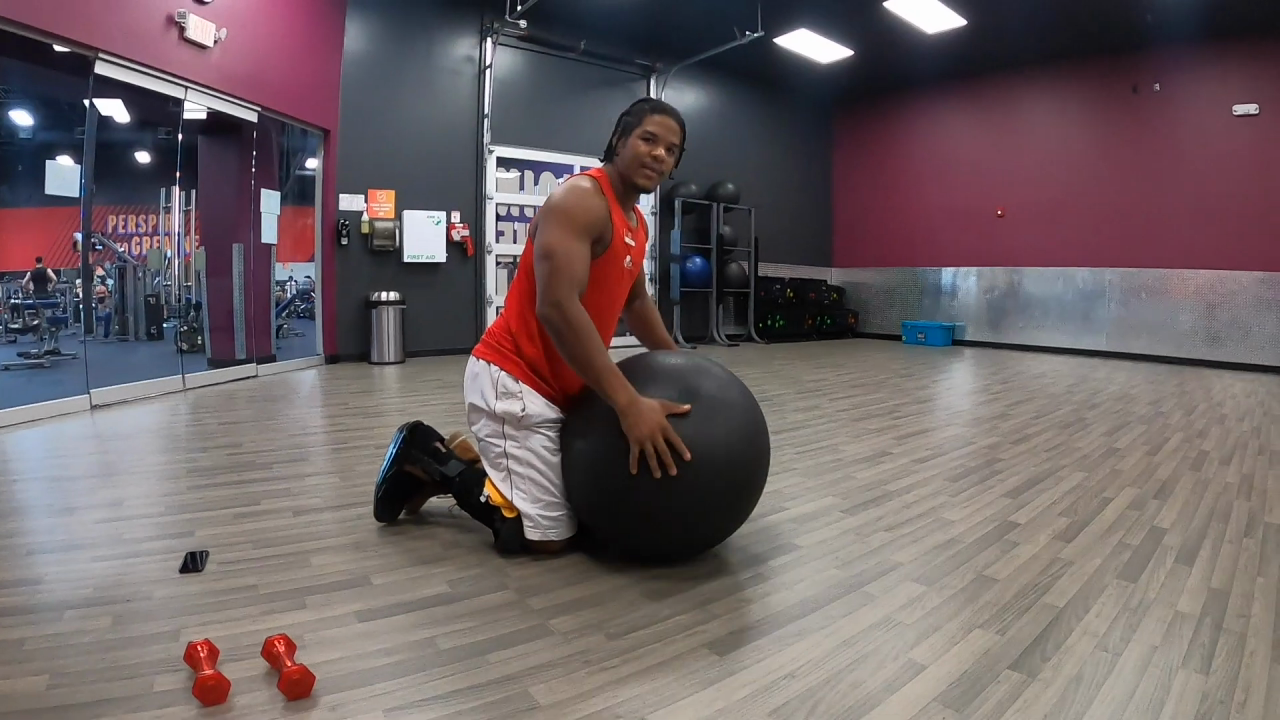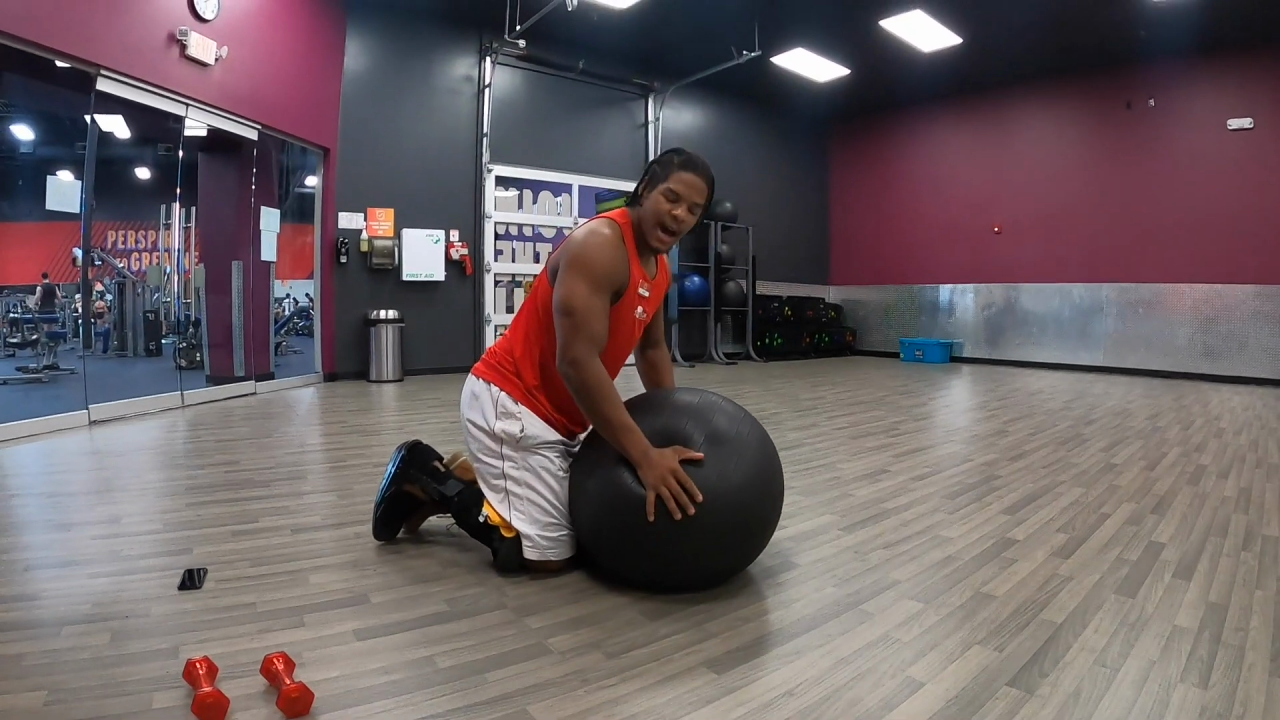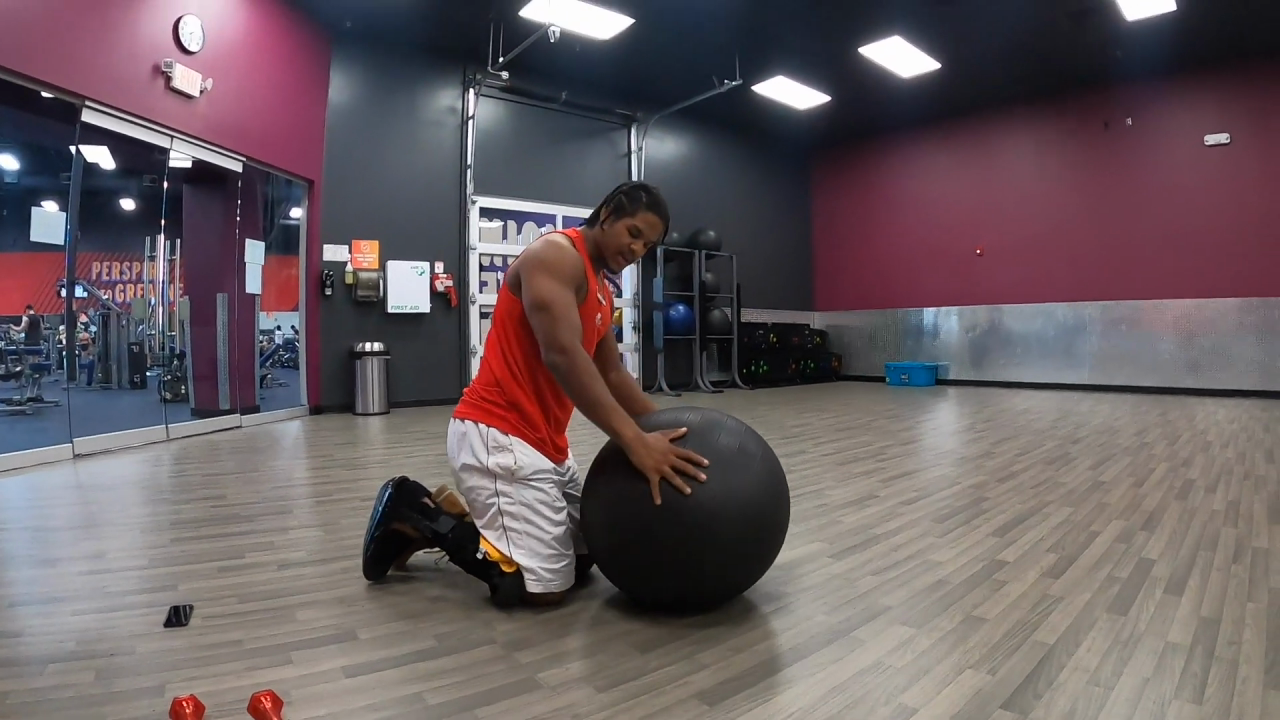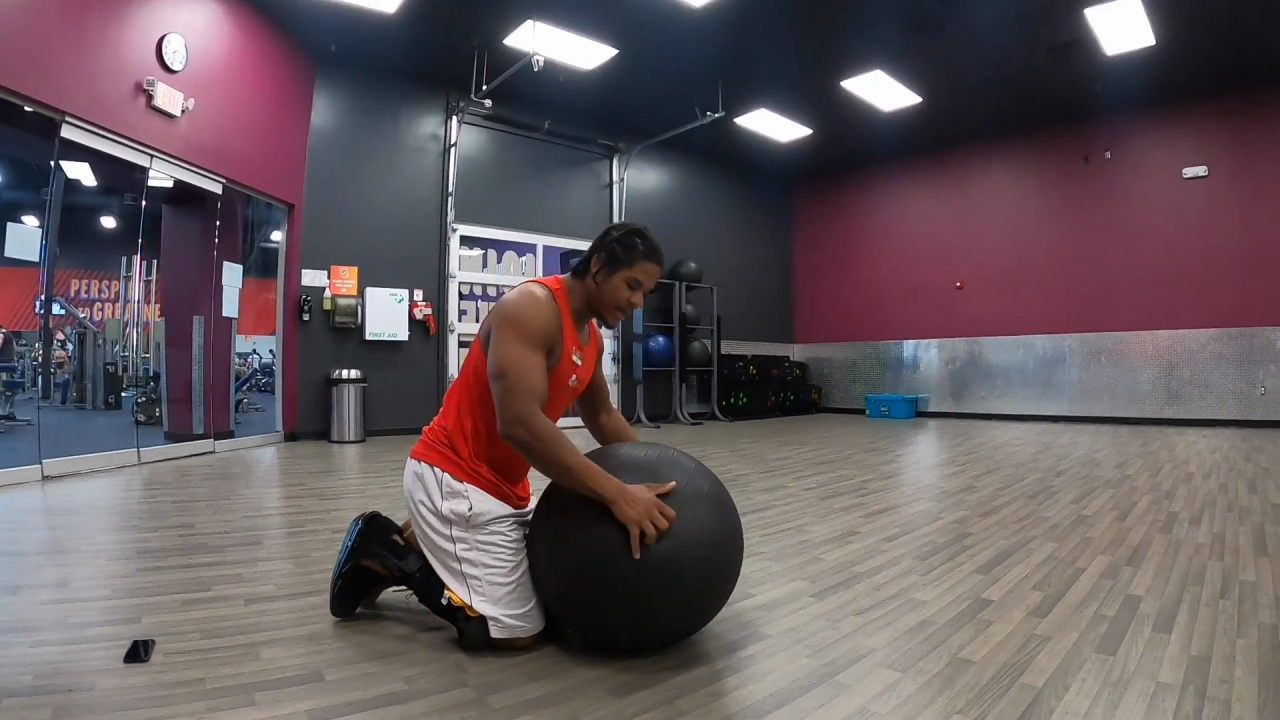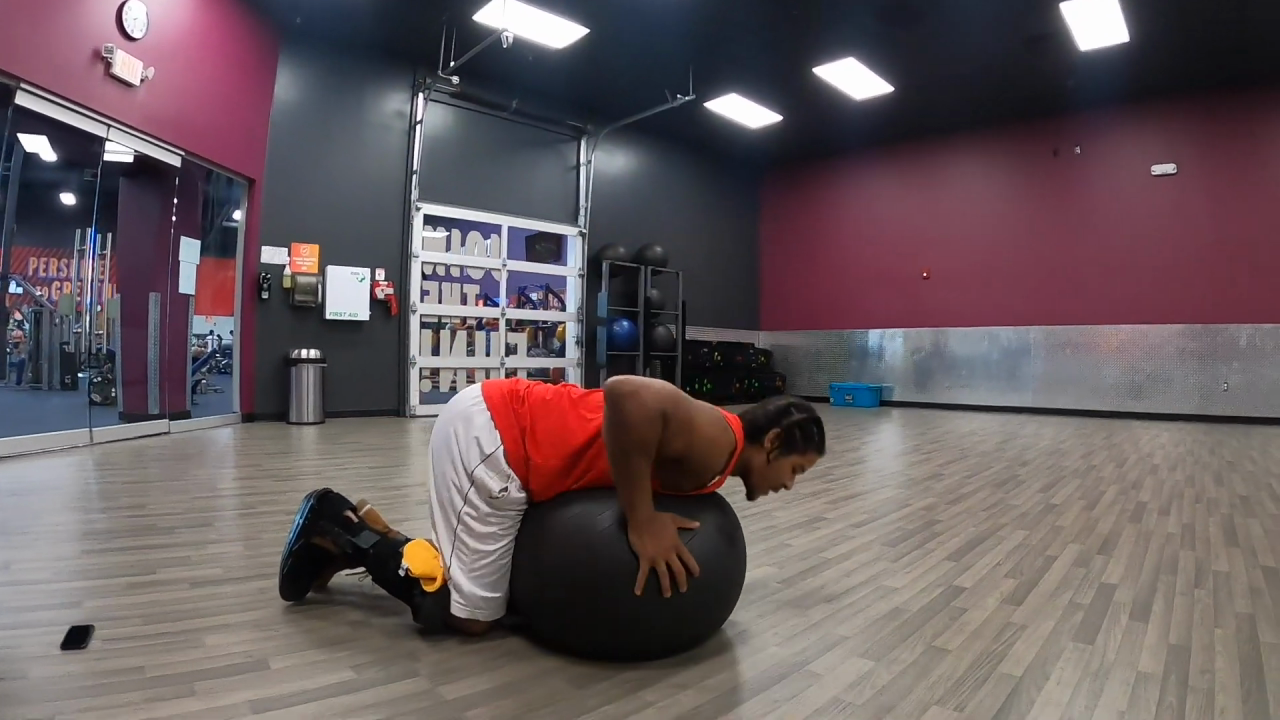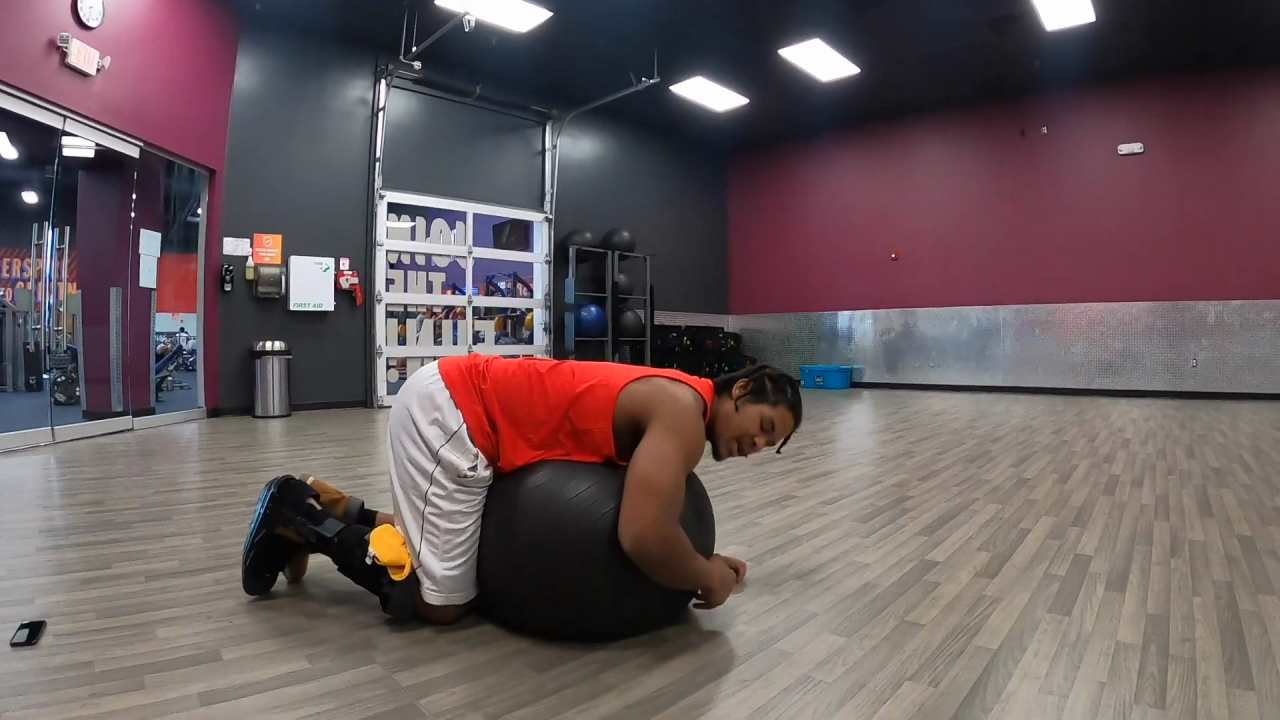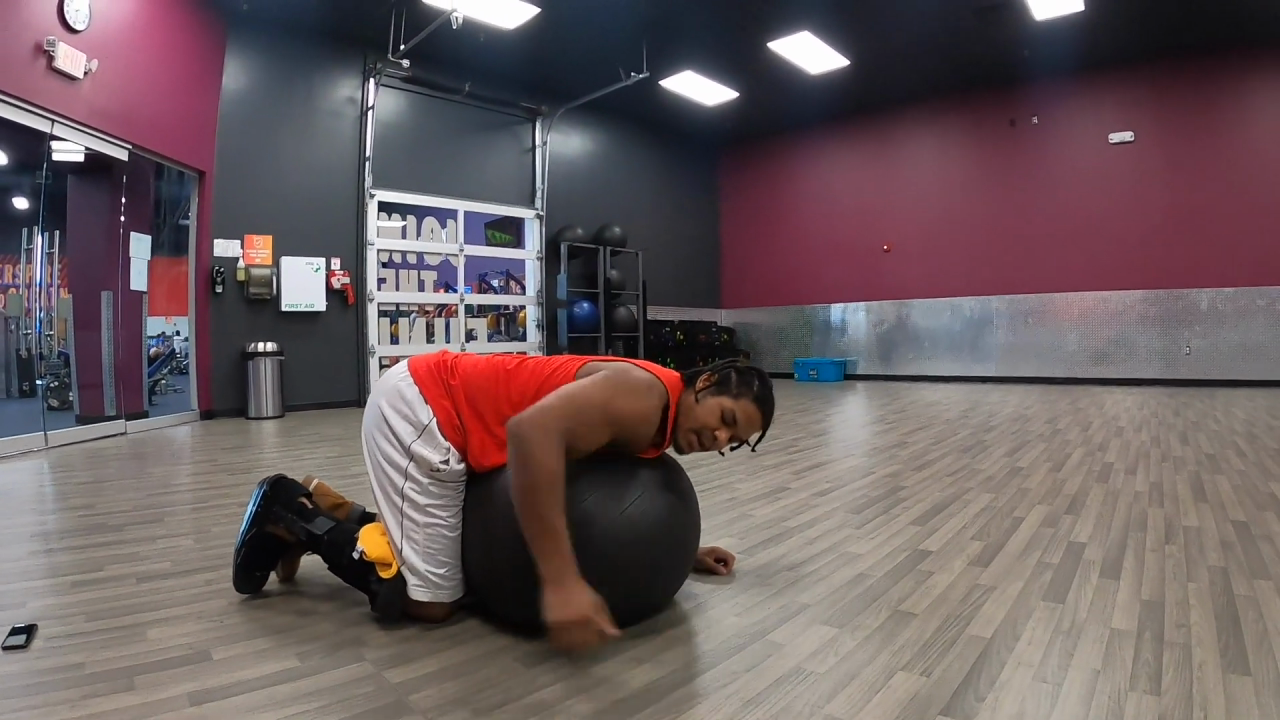
dt=0.7s
person 1, frame 1
left shoulder: (637, 223)
right shoulder: (581, 200)
left elbow: (635, 303)
right elbow: (558, 308)
right wrist: (629, 404)
left hip: (562, 388)
right hip: (514, 380)
right knee: (548, 534)
left ankle: (459, 461)
right ankle: (431, 459)
person 1, frame 2
left shoulder: (659, 267)
right shoulder: (599, 244)
left elbow: (652, 348)
right elbow: (576, 361)
right wrist: (645, 456)
left hip: (558, 411)
right hip: (511, 401)
right knee: (547, 554)
left ankle: (466, 477)
right ankle: (431, 479)
person 1, frame 3
left shoulder: (600, 287)
right shoulder: (555, 254)
left elbow: (611, 373)
right elbow: (561, 354)
left wrist: (663, 426)
right wrist: (633, 438)
left hip: (544, 440)
right hip: (498, 435)
left knee: (580, 558)
right knee: (546, 585)
left ankle: (454, 511)
right ankle: (420, 517)
person 1, frame 4
left shoulder: (592, 335)
right shoulder: (533, 307)
left elbow: (602, 416)
right elbow: (519, 423)
right wrist: (616, 493)
left hip: (501, 484)
right hip: (455, 478)
right knee: (516, 630)
left ankle: (420, 546)
right ankle: (389, 554)
person 1, frame 5
left shoulder: (701, 440)
right shoulder: (715, 441)
right elbow: (626, 394)
right wrist: (644, 522)
left hip: (491, 421)
right hip: (487, 431)
right knee: (470, 614)
left ankle: (363, 531)
right ankle: (341, 532)
person 1, frame 6
left shoulder: (664, 405)
right shoulder: (683, 412)
left elbow: (639, 516)
right elbow: (643, 539)
left wrist: (698, 561)
right wrist: (707, 577)
left hip: (453, 398)
right hip: (449, 411)
left knee: (452, 547)
right knee: (439, 601)
left ankle: (330, 507)
right ankle: (300, 517)
person 1, frame 7
left shoulder: (655, 426)
right shoulder: (642, 397)
right elbow: (533, 432)
right wrist: (562, 582)
left hip: (434, 404)
right hip: (418, 403)
left knee: (449, 566)
right knee: (432, 598)
left ankle: (328, 509)
right ankle: (291, 513)
